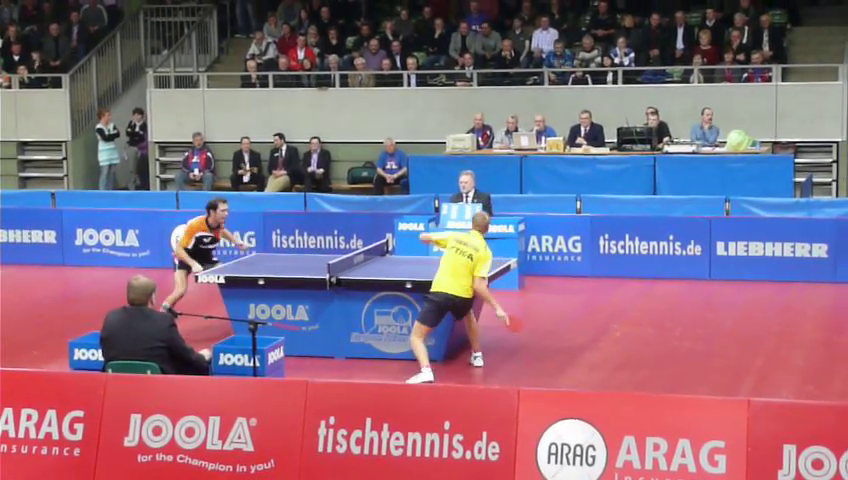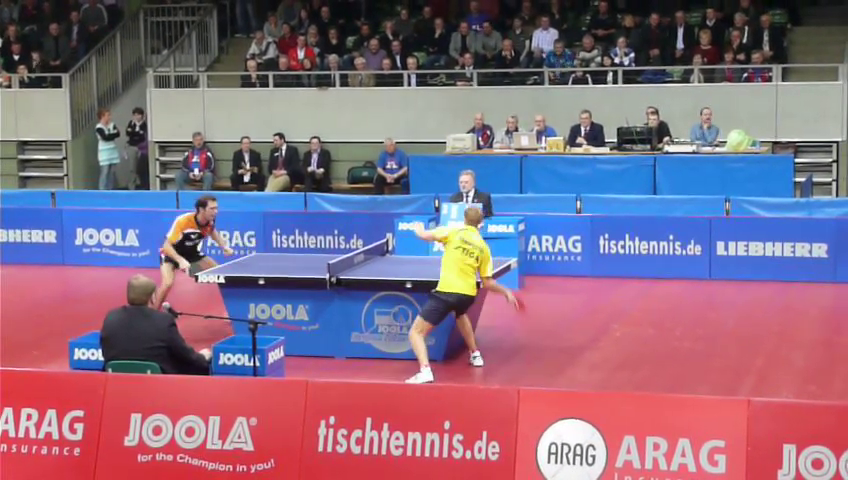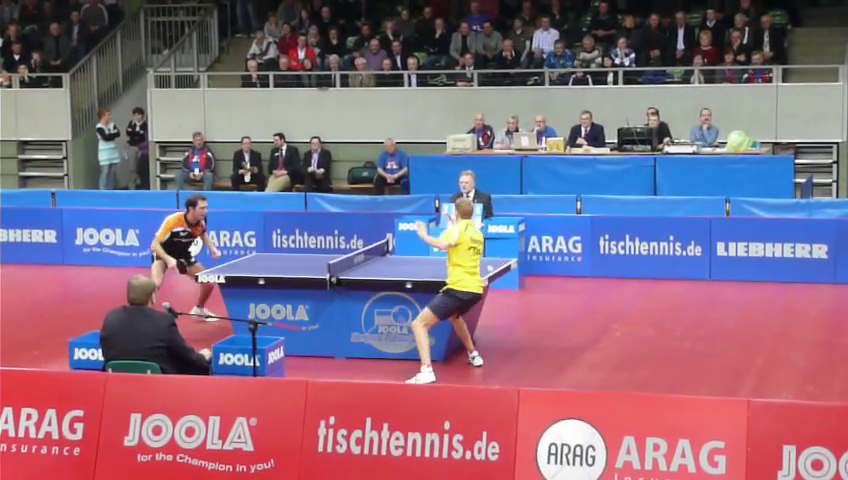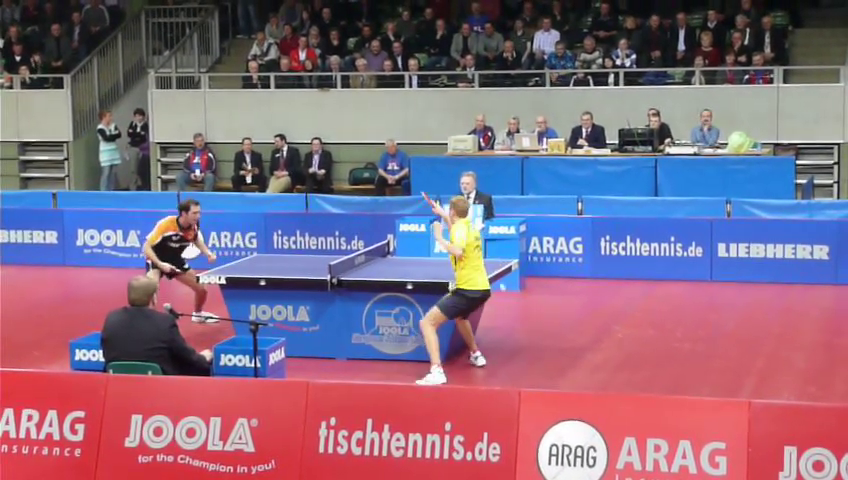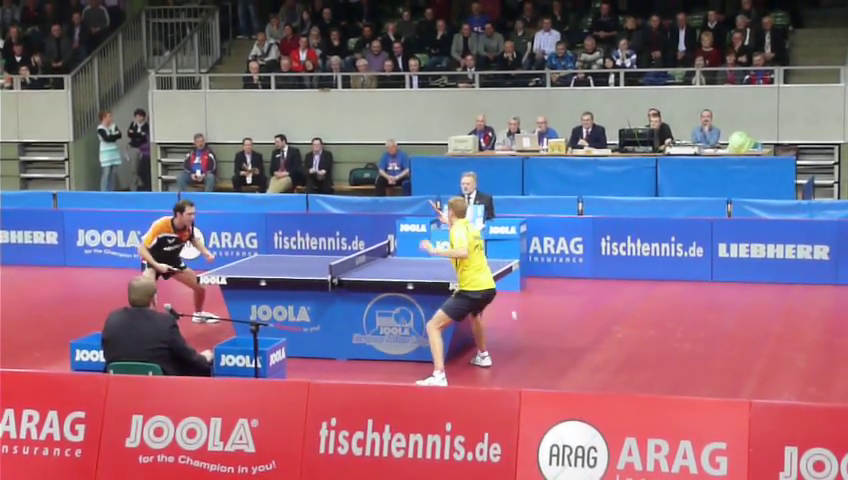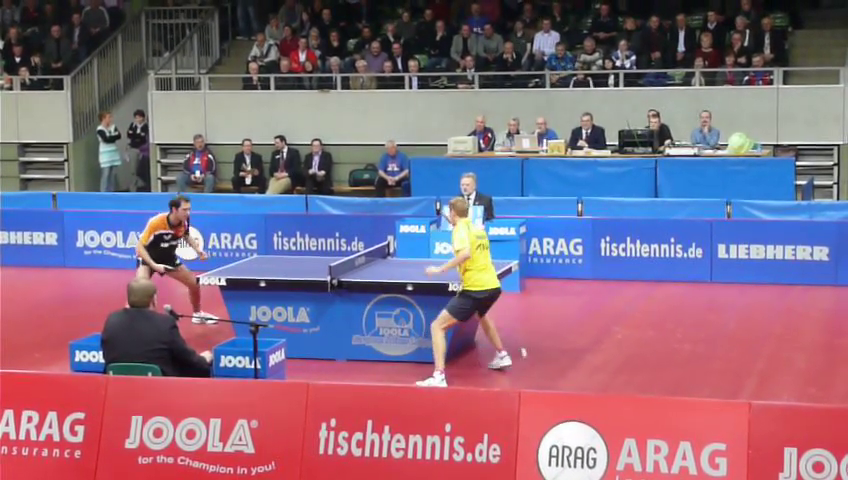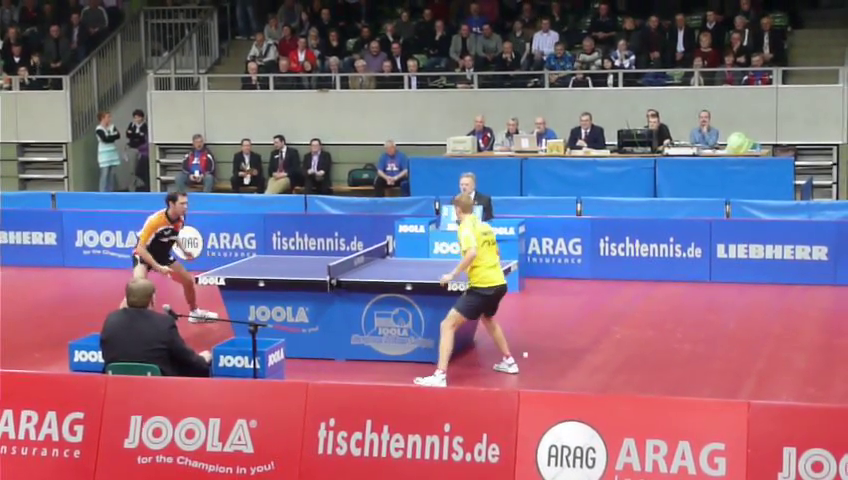
dt=0.1s
person 1, frame 1
left shoulder: (453, 236)
right shoulder: (485, 251)
left elbow: (424, 237)
right elbow: (479, 288)
left wrist: (436, 240)
right wrist: (497, 308)
left hip: (439, 293)
right hip: (462, 296)
left knee: (416, 336)
right knee: (467, 316)
left ankle: (425, 371)
right ankle: (476, 355)
person 1, frame 2
left shoulder: (454, 232)
right shoulder: (484, 248)
left elbow: (425, 236)
right elbow: (487, 283)
left wrist: (419, 230)
right wrist: (506, 292)
left hip: (446, 292)
right hip: (467, 294)
left knee: (415, 333)
right knee: (460, 315)
left ankle: (425, 370)
right ankle: (475, 355)
person 1, frame 3
left shoulder: (457, 228)
right shoulder: (478, 235)
left elbow: (443, 245)
left wrist: (423, 235)
left hip: (459, 290)
right hip: (475, 292)
left knee: (418, 324)
right knee: (454, 316)
left ankle: (426, 370)
right ankle: (473, 354)
person 1, frame 4
left shoulder: (459, 229)
right shoulder: (471, 229)
left elbow: (458, 252)
left wrist: (439, 238)
right wrist: (443, 215)
left hip: (468, 290)
right hip: (483, 290)
left knee: (427, 323)
right knee: (460, 316)
left ankle: (436, 371)
right ankle: (476, 355)
person 1, frame 5
left shoulder: (457, 229)
right shoulder: (473, 230)
left elbow: (462, 253)
left wrist: (434, 250)
right wrist: (446, 222)
left hip: (472, 290)
right hip: (488, 288)
left knee: (433, 327)
right knee: (474, 314)
left ankle: (439, 375)
right ankle: (483, 355)
person 1, frame 6
left shoulder: (459, 230)
right shoulder: (478, 230)
left elbow: (465, 254)
left wrist: (440, 269)
left hip: (476, 290)
right hip: (493, 287)
left knee: (438, 327)
right knee: (481, 314)
left ankle: (439, 376)
right ankle: (501, 356)
person 1, frame 7
left shoulder: (465, 227)
right shoulder: (485, 227)
left elbow: (471, 254)
left wrist: (452, 275)
left hip: (482, 287)
right hip: (500, 284)
left knee: (447, 327)
right knee: (488, 319)
left ankle: (439, 376)
right ankle: (509, 362)
person 2, frame 1
left shoulder: (221, 222)
right shoulder: (194, 225)
right elbow: (178, 250)
left wrist: (237, 242)
right wrist: (193, 264)
left hip: (206, 258)
right hip: (185, 258)
right knee: (181, 291)
person 2, frame 2
left shoulder: (210, 220)
right shoulder: (183, 222)
right elbow: (167, 246)
left wrist: (224, 246)
right wrist: (181, 260)
left hip: (192, 253)
right hip: (172, 254)
right knee: (168, 283)
person 2, frame 3
left shoulder: (202, 220)
right shoulder: (173, 221)
left elbow: (203, 234)
right elbow: (155, 244)
left wrist: (213, 249)
right wrist: (168, 260)
left hip: (183, 255)
right hip: (163, 254)
left knee: (209, 284)
right knee: (156, 284)
left ankle: (199, 309)
person 2, frame 4
left shoulder: (194, 225)
right shoulder: (165, 225)
left elbow: (196, 239)
right elbow: (146, 247)
left wrist: (207, 252)
right wrist: (160, 264)
left hip: (176, 260)
right hip: (156, 260)
left knee: (202, 289)
left ankle: (198, 314)
person 2, frame 5
left shoulder: (189, 226)
right shoulder: (160, 226)
left elbow: (193, 239)
right elbow: (142, 249)
left wrist: (205, 252)
right wrist: (157, 265)
left hip: (173, 261)
right hip: (153, 260)
left knee: (200, 287)
left ankle: (199, 314)
person 2, frame 6
left shoulder: (184, 222)
right shoulder: (156, 222)
right elbow: (140, 247)
left wrist: (198, 250)
right wrist: (153, 265)
left hip: (168, 257)
right hip: (148, 258)
left knee: (195, 284)
left ankle: (198, 314)
person 2, frame 7
left shoulder: (181, 218)
right shoulder: (156, 220)
right elbow: (141, 248)
left wrist: (183, 249)
right wrist: (158, 267)
left hip: (163, 255)
right hip: (144, 255)
left knee: (189, 281)
left ankle: (195, 313)
person 3, frame 1
left shoulder: (111, 318)
right shoulder: (164, 321)
left elbow: (107, 354)
right elbow: (185, 355)
right wrist: (203, 358)
right knee: (201, 367)
person 3, frame 2
left shoulder: (111, 318)
right shoulder: (164, 320)
left elbow: (107, 353)
right elbow: (185, 355)
right wrist: (203, 358)
right knee: (202, 367)
person 3, frame 3
left shoulder: (111, 318)
right shoulder: (164, 320)
left elbow: (107, 354)
right elbow: (185, 355)
right wrist: (203, 358)
right knee: (202, 366)
person 3, frame 4
left shoulder: (112, 318)
right shoulder: (165, 321)
left elbow: (107, 354)
right elbow: (186, 356)
right wrist: (204, 358)
right knee: (204, 367)
person 3, frame 5
left shoulder: (113, 319)
right shoulder: (165, 322)
left elbow: (108, 355)
right elbow: (186, 356)
right wrist: (204, 359)
right knee: (204, 368)
person 3, frame 6
left shoulder: (113, 320)
right shoulder: (165, 323)
left elbow: (107, 356)
right elbow: (186, 357)
right wrist: (204, 360)
right knee: (204, 368)
person 3, frame 7
left shoulder: (112, 319)
right shoulder: (164, 323)
left elbow: (106, 355)
right elbow: (185, 356)
right wrist: (203, 360)
right knee: (202, 368)
